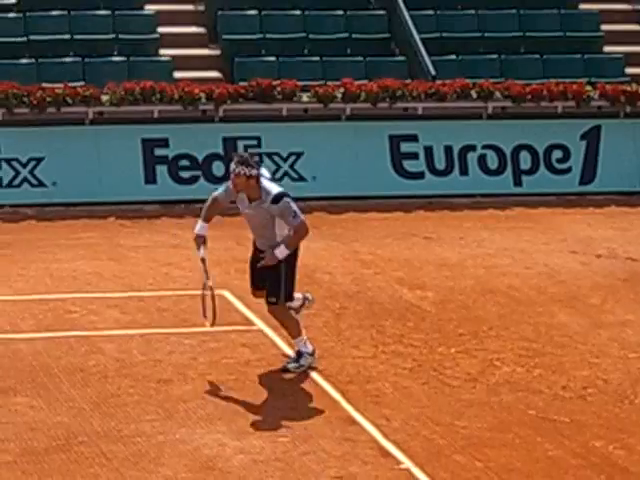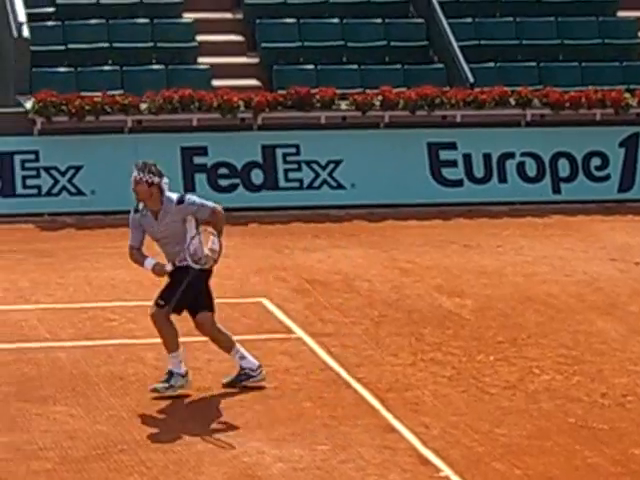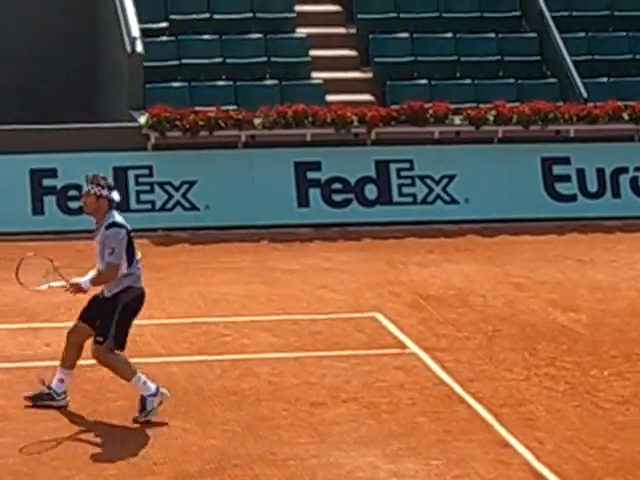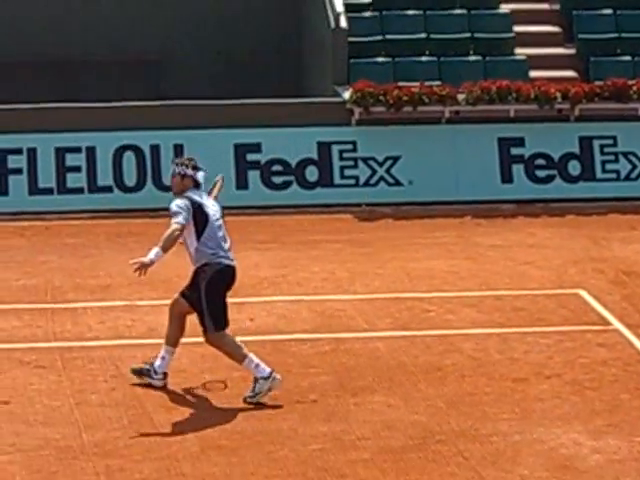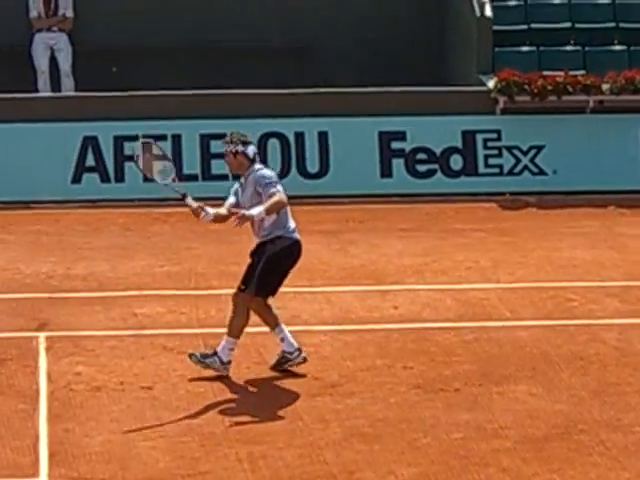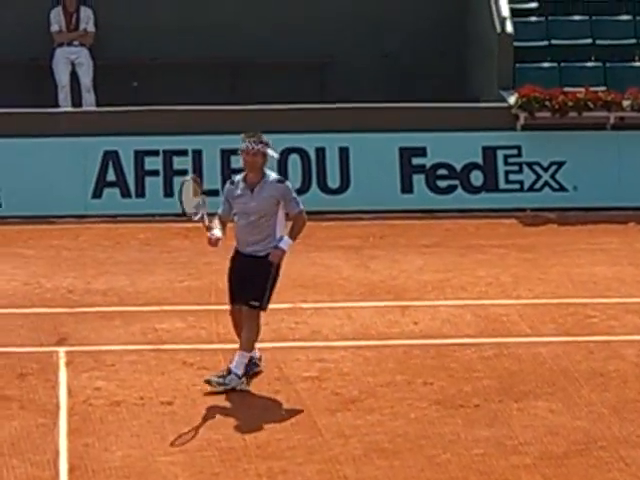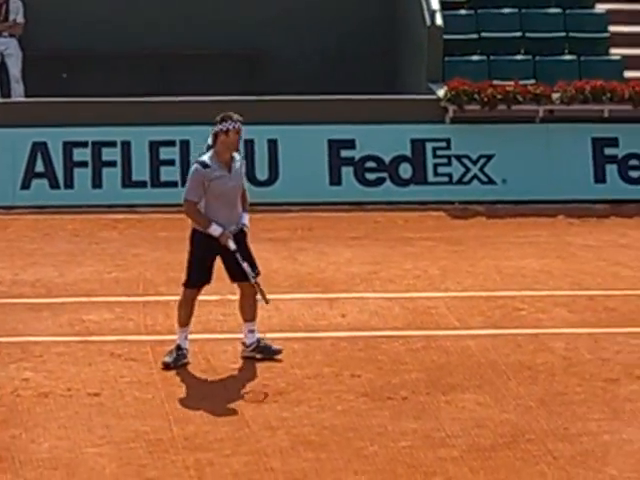
dt=0.5s
person 1, frame 1
left shoulder: (277, 199)
right shoulder: (236, 189)
left elbow: (302, 228)
right elbow: (215, 201)
left wrist: (278, 254)
right wrist: (201, 228)
left hip: (283, 249)
right hip: (261, 246)
left knee: (276, 309)
right knee: (259, 293)
left ankle: (305, 350)
right ankle: (301, 301)
person 1, frame 2
left shoulder: (181, 203)
right shoulder: (138, 215)
left elbow: (217, 212)
right elbow: (134, 251)
left wrist: (217, 245)
right wrist: (150, 264)
left hip: (194, 269)
right hip: (179, 269)
left knee: (159, 315)
right knee: (206, 326)
left ankle: (178, 372)
right ankle: (249, 367)
person 1, frame 3
left shoulder: (114, 229)
right shoulder: (103, 224)
left elbow: (111, 273)
left wrist: (83, 283)
right wrist: (85, 281)
left hip: (126, 294)
right hip: (111, 293)
left knee: (103, 350)
right knee: (75, 335)
left ankle: (150, 393)
right ankle: (58, 391)
person 1, frame 4
left shoulder: (181, 202)
right shoulder: (208, 202)
left elbow: (175, 230)
left wrist: (153, 256)
left hip: (212, 271)
right hip: (220, 268)
left knee: (215, 335)
right knee: (177, 309)
left ankle: (264, 375)
right ankle: (158, 370)
person 1, frame 5
left shoulder: (262, 175)
right shoulder: (241, 185)
left elbow: (281, 201)
right elbow: (225, 213)
left wrist: (254, 213)
right wrist: (205, 212)
left hip: (281, 244)
right hip: (275, 245)
left knee: (242, 299)
right knee: (255, 300)
left ankle: (223, 358)
right ankle: (291, 350)
person 1, frame 6
left shoulder: (279, 186)
right shoulder: (232, 187)
left elbow: (300, 218)
right elbow: (223, 218)
left wrist: (284, 246)
right wrist: (216, 233)
left hip: (267, 257)
right hip: (241, 255)
left knee: (252, 313)
right knee: (236, 311)
left ankle: (236, 371)
right ankle: (251, 359)
person 1, frame 7
left shoulder: (239, 163)
right shoulder: (202, 168)
right elbow: (189, 208)
left wrist: (244, 219)
right wrist: (217, 231)
left hip: (234, 234)
right hip: (205, 236)
left knee: (249, 287)
right knee: (190, 292)
left ankle: (251, 342)
right ankle: (181, 347)
